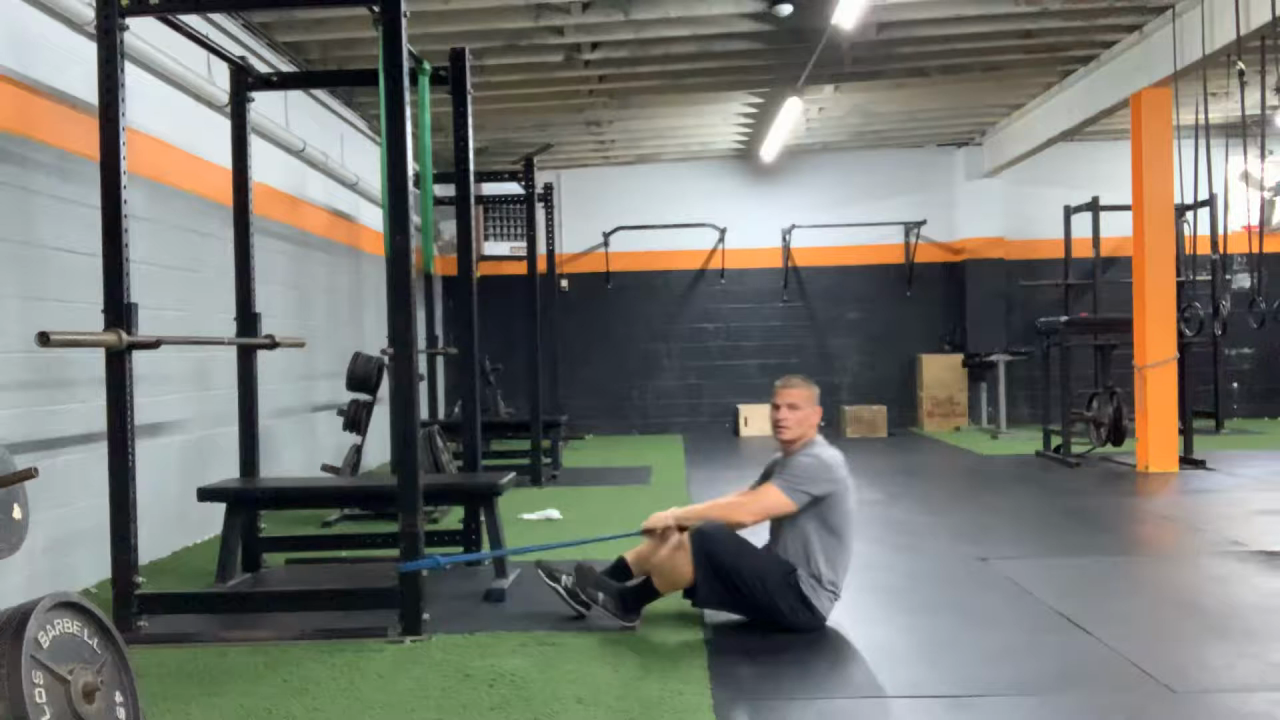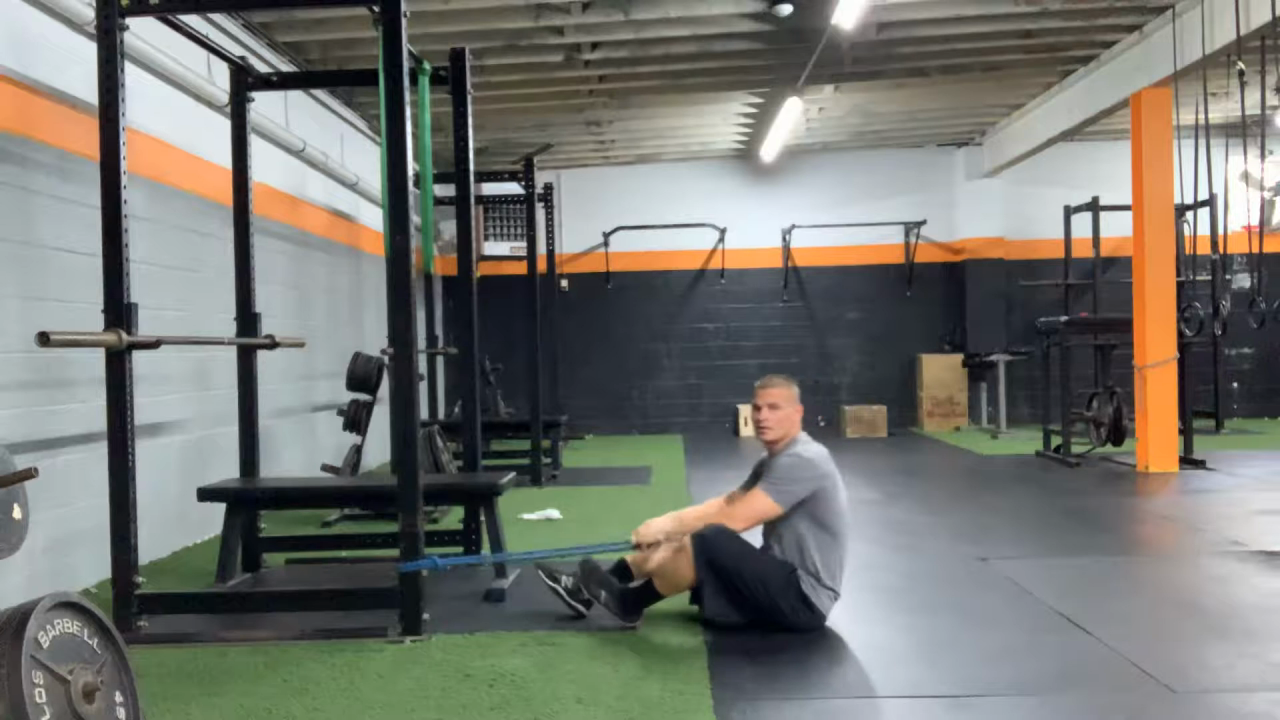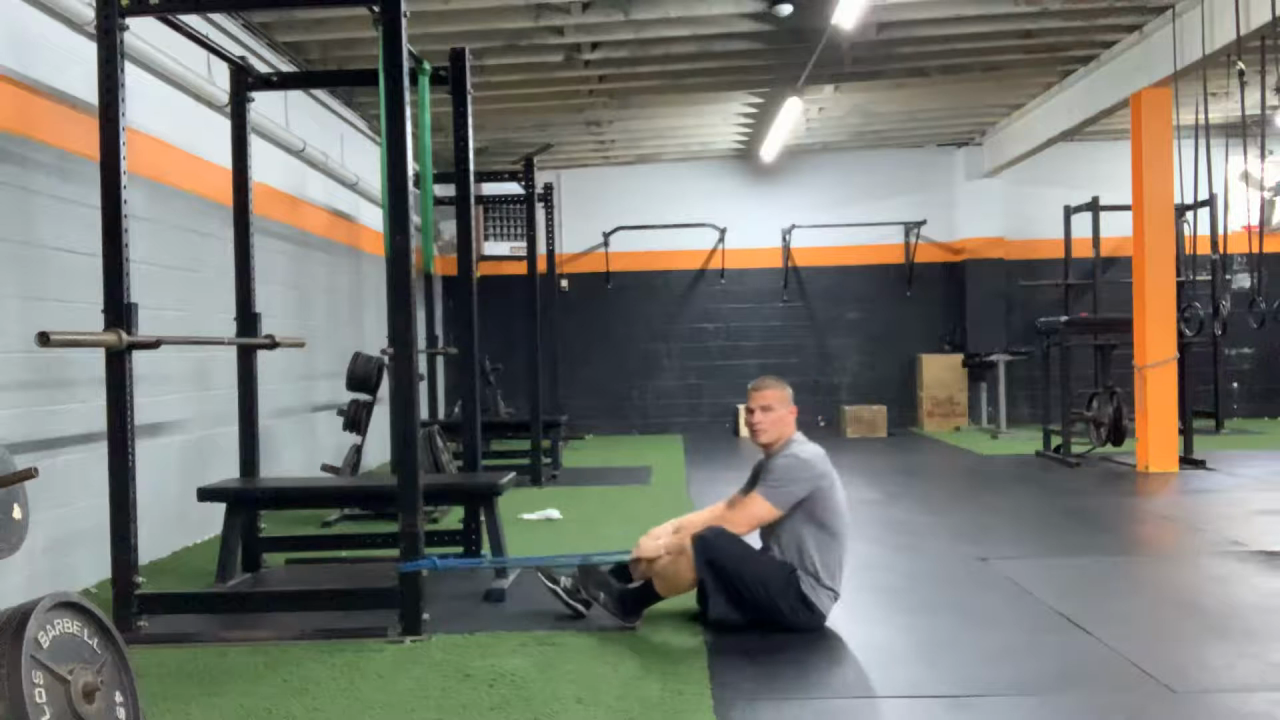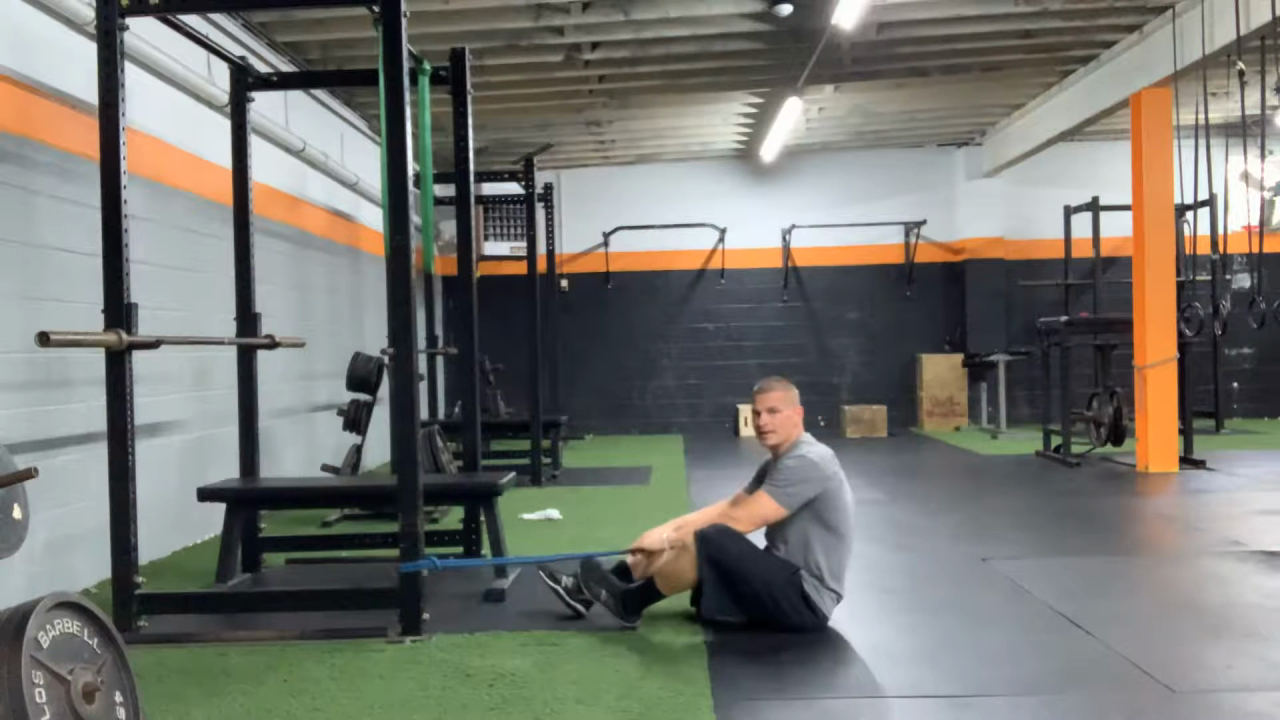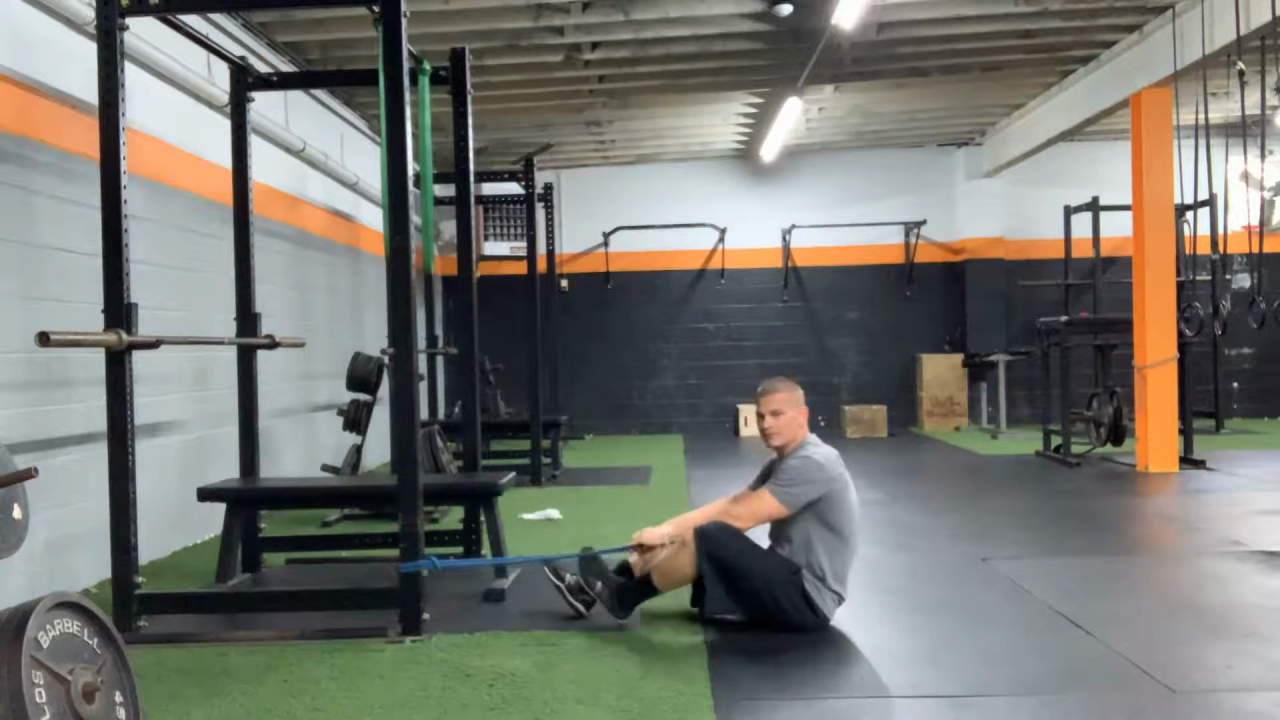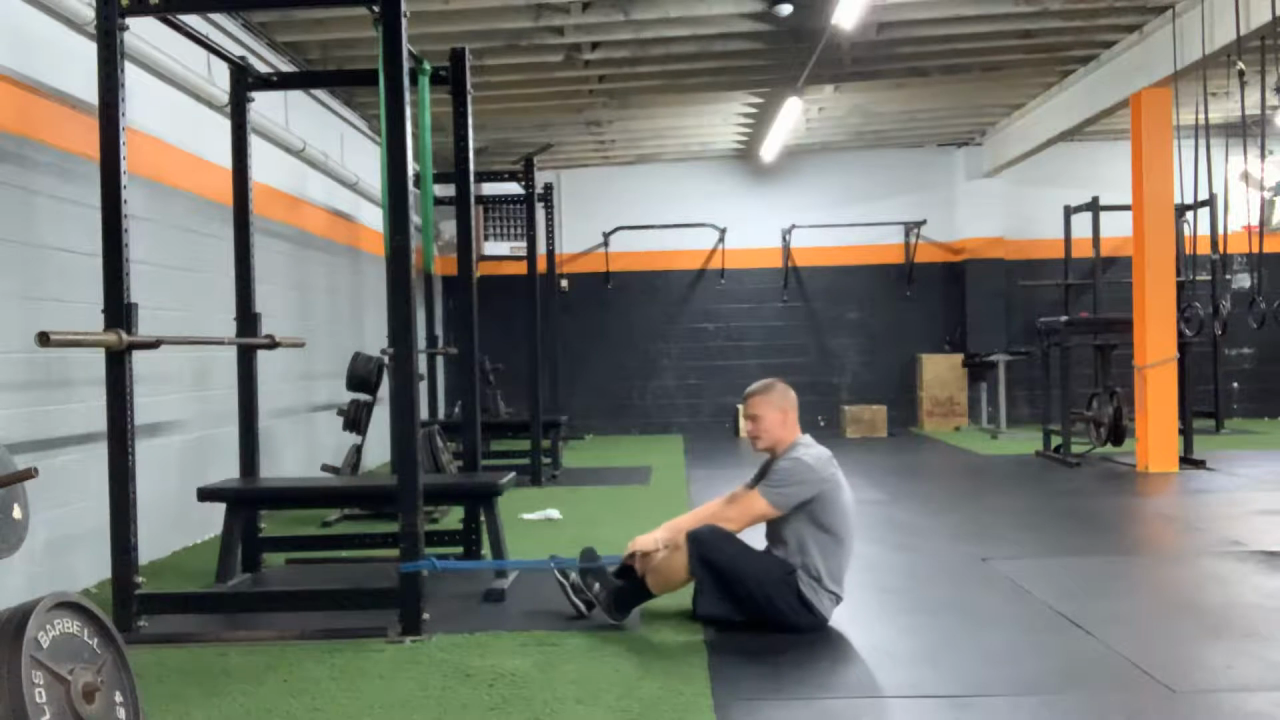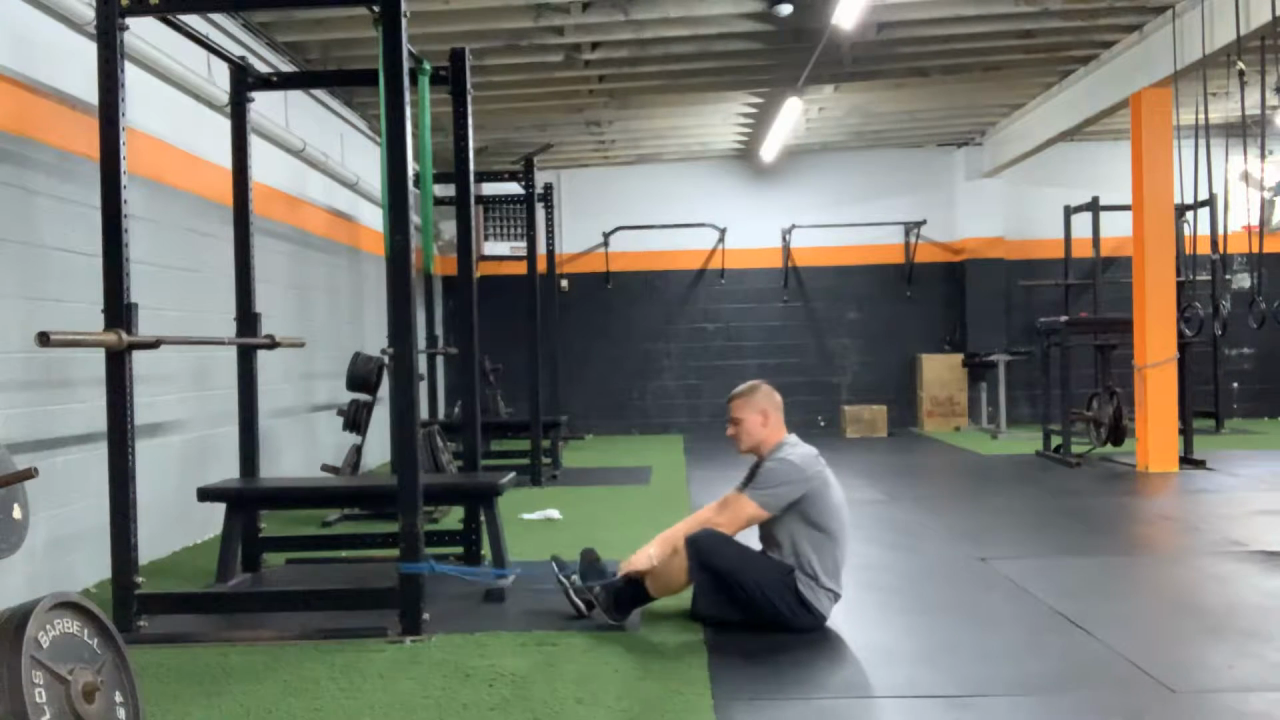
dt=0.2s
person 1, frame 1
left shoulder: (818, 463)
right shoulder: (785, 462)
left elbow: (746, 511)
right elbow: (739, 503)
left wrist: (676, 515)
right wrist: (679, 517)
left hip: (803, 599)
right hip: (785, 578)
left knee: (706, 539)
right knee: (679, 536)
left ankle: (625, 602)
right ankle: (586, 589)
person 1, frame 2
left shoulder: (802, 461)
right shoulder: (774, 460)
left elbow: (736, 519)
right elbow: (726, 504)
left wrist: (665, 529)
right wrist: (668, 522)
left hip: (804, 600)
right hip: (783, 579)
left knee: (706, 542)
right knee: (679, 540)
left ankle: (628, 603)
right ankle: (588, 590)
person 1, frame 3
left shoulder: (799, 461)
right shoulder: (772, 462)
left elbow: (736, 523)
right elbow: (726, 509)
left wrist: (665, 545)
right wrist: (669, 529)
left hip: (804, 599)
right hip: (782, 579)
left knee: (705, 544)
right knee: (679, 542)
left ankle: (627, 603)
right ankle: (584, 591)
person 1, frame 4
left shoulder: (808, 463)
right shoulder: (778, 462)
left elbow: (740, 521)
right elbow: (729, 507)
left wrist: (667, 539)
right wrist: (668, 530)
left hip: (806, 600)
right hip: (785, 580)
left knee: (707, 540)
right knee: (682, 541)
left ankle: (628, 603)
right ankle: (585, 590)
person 1, frame 5
left shoulder: (812, 463)
right shoulder: (785, 462)
left elbow: (741, 517)
right elbow: (731, 504)
left wrist: (667, 534)
right wrist: (668, 529)
left hip: (807, 600)
right hip: (789, 579)
left knee: (708, 538)
right knee: (683, 541)
left ankle: (622, 598)
right ankle: (590, 590)
person 1, frame 6
left shoulder: (804, 465)
right shoulder: (783, 461)
left elbow: (732, 519)
right elbow: (726, 503)
left wrist: (661, 538)
right wrist: (663, 533)
left hip: (805, 601)
right hip: (789, 580)
left knee: (701, 542)
right knee: (684, 540)
left ankle: (618, 600)
right ankle: (599, 589)
person 1, frame 7
left shoulder: (791, 464)
right shoulder: (773, 461)
left elbow: (723, 523)
right elbow: (718, 509)
left wrist: (653, 554)
right wrist: (657, 545)
left hip: (804, 600)
right hip: (786, 579)
left knee: (699, 545)
right knee: (681, 544)
left ankle: (618, 601)
right ankle: (596, 591)
